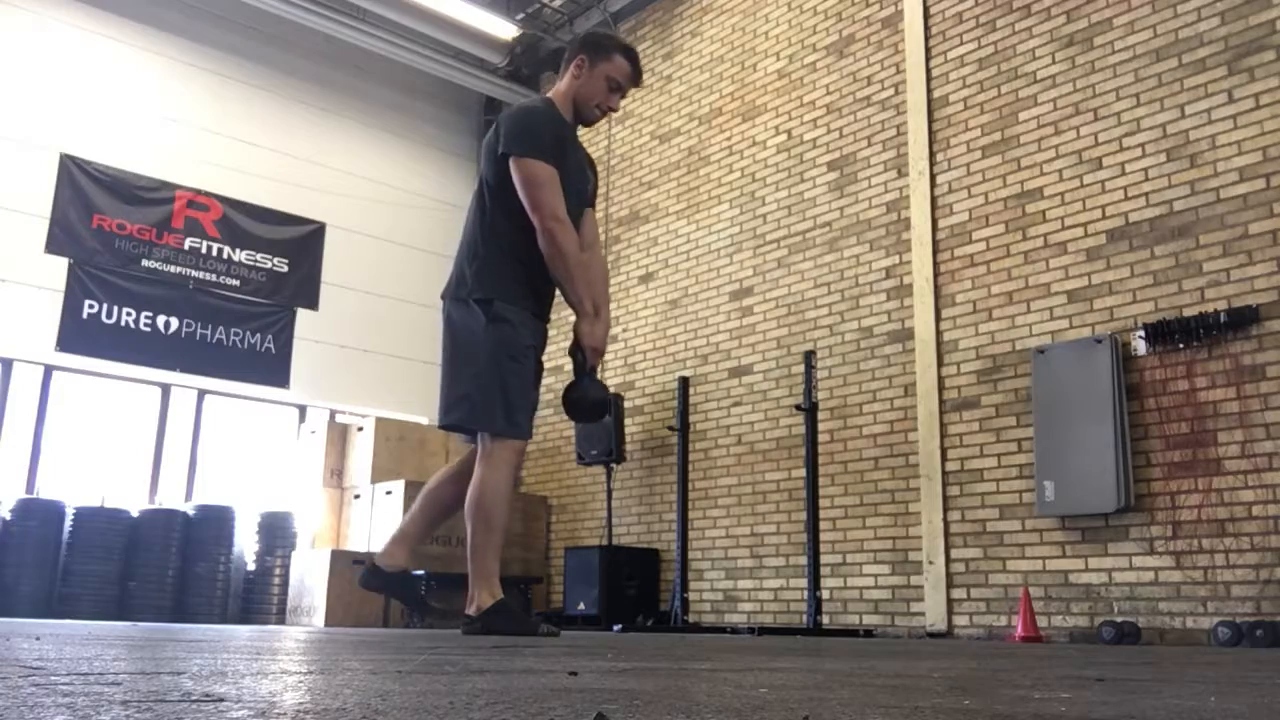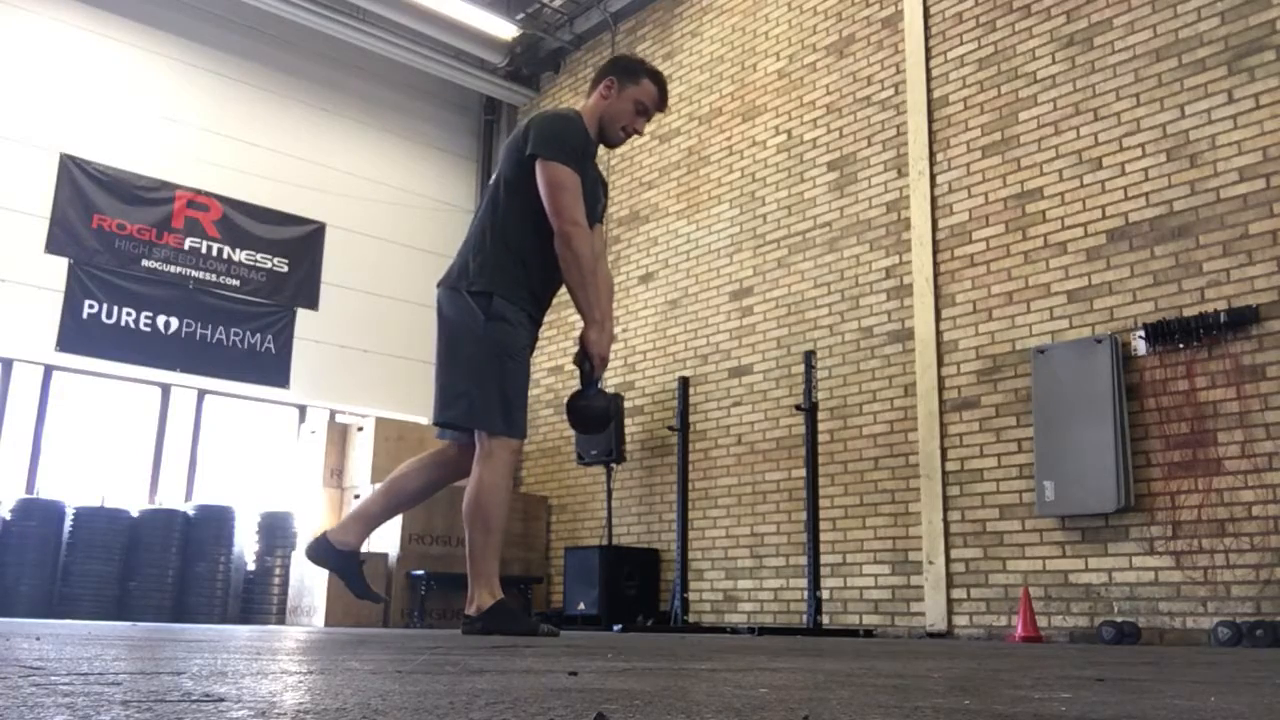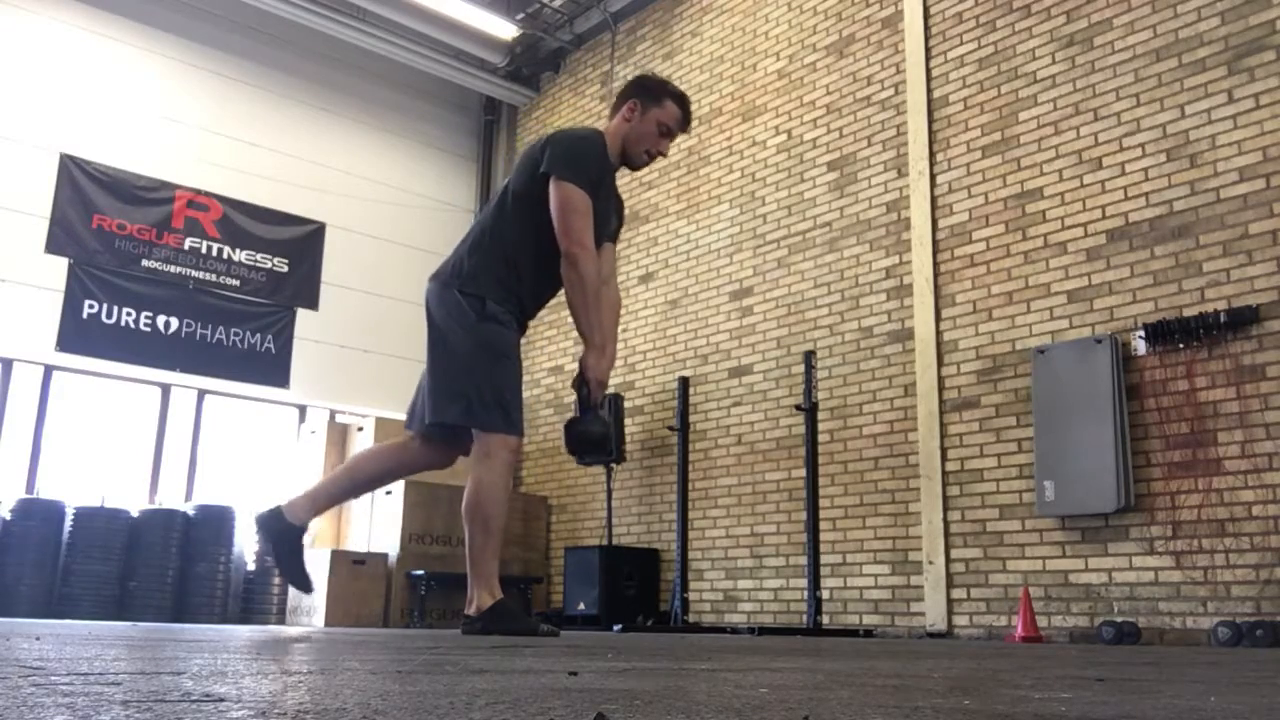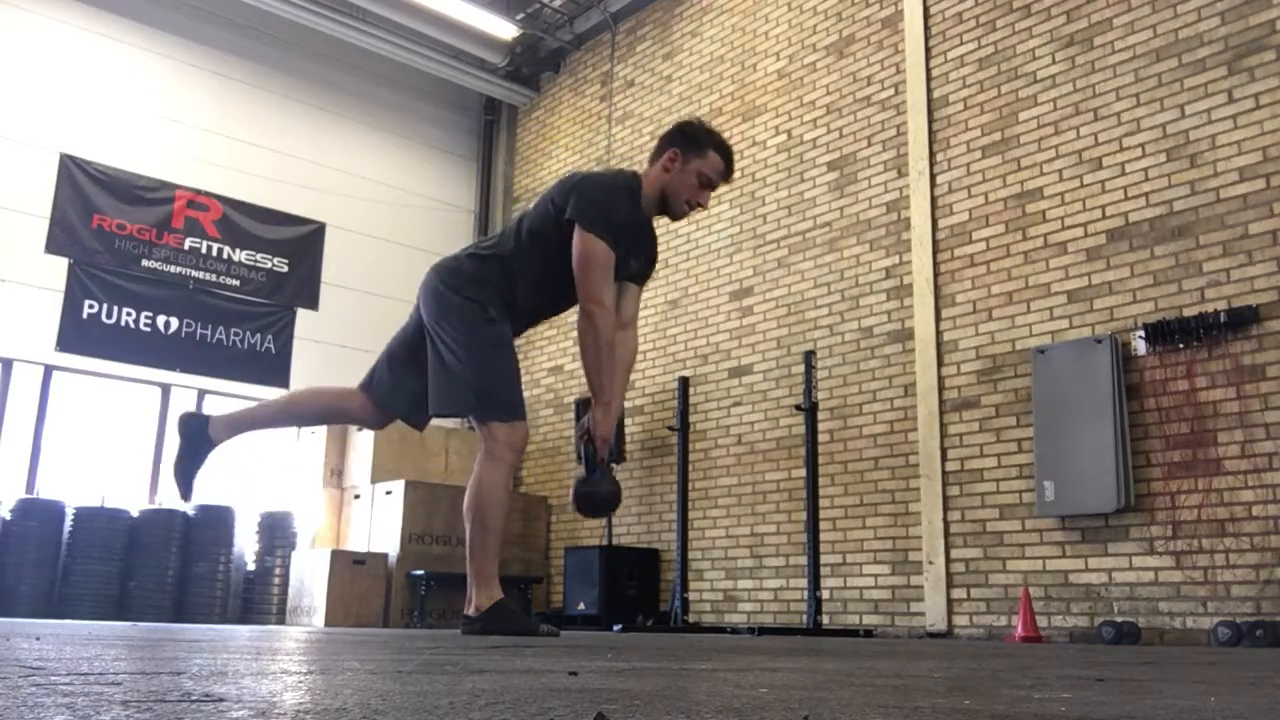
dt=0.7s
person 1, frame 1
left shoulder: (580, 160)
right shoulder: (530, 123)
left elbow: (589, 249)
right elbow: (550, 228)
left wrist: (602, 321)
right wrist: (584, 316)
left hip: (518, 313)
right hip: (492, 303)
left knee: (491, 449)
right knee: (503, 446)
left ankle: (393, 559)
right ankle: (484, 602)
person 1, frame 2
left shoulder: (593, 176)
right shoulder: (557, 129)
left elbow: (596, 262)
right elbow: (568, 233)
left wrist: (605, 333)
right wrist: (593, 326)
left hip: (501, 308)
right hip: (487, 299)
left knee: (469, 448)
right knee: (499, 445)
left ankle: (343, 538)
right ankle: (485, 603)
person 1, frame 3
left shoulder: (610, 198)
right shoulder: (576, 149)
left elbow: (604, 283)
right elbow: (575, 256)
left wrist: (606, 356)
right wrist: (592, 349)
left hip: (484, 307)
right hip: (474, 297)
left knee: (438, 444)
right knee: (499, 443)
left ankle: (292, 515)
right ankle: (484, 603)
person 1, frame 4
left shoulder: (644, 243)
right shoulder: (604, 196)
left elbow: (623, 329)
right elbow: (594, 309)
left wrist: (611, 408)
right wrist: (602, 409)
left hip: (459, 301)
right hip: (465, 294)
left knee: (369, 407)
right knee: (506, 438)
left ankle: (211, 429)
right ankle: (484, 602)
